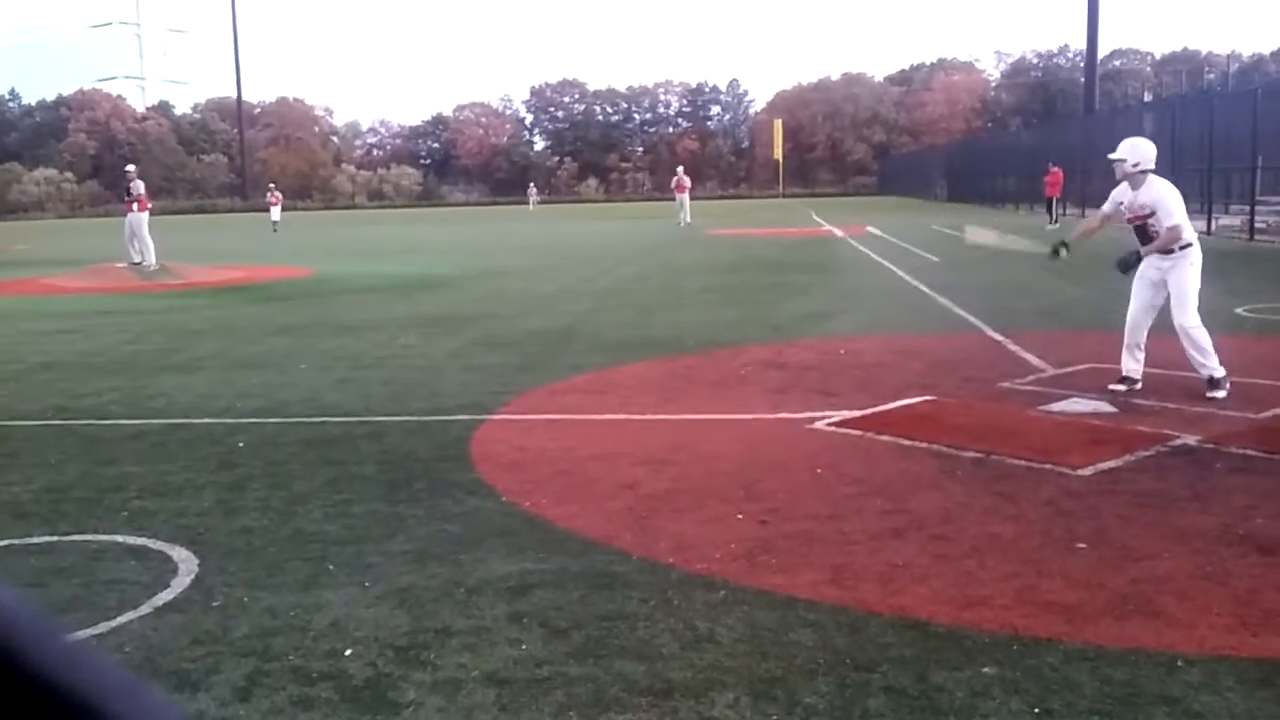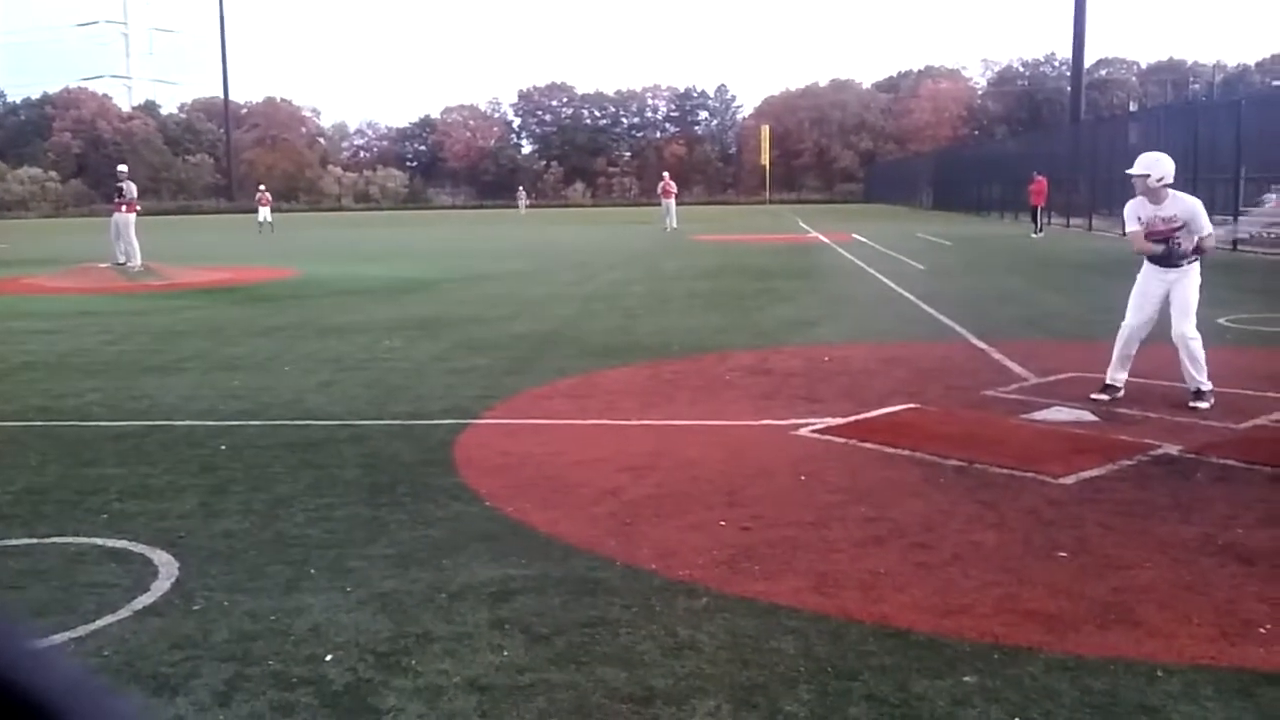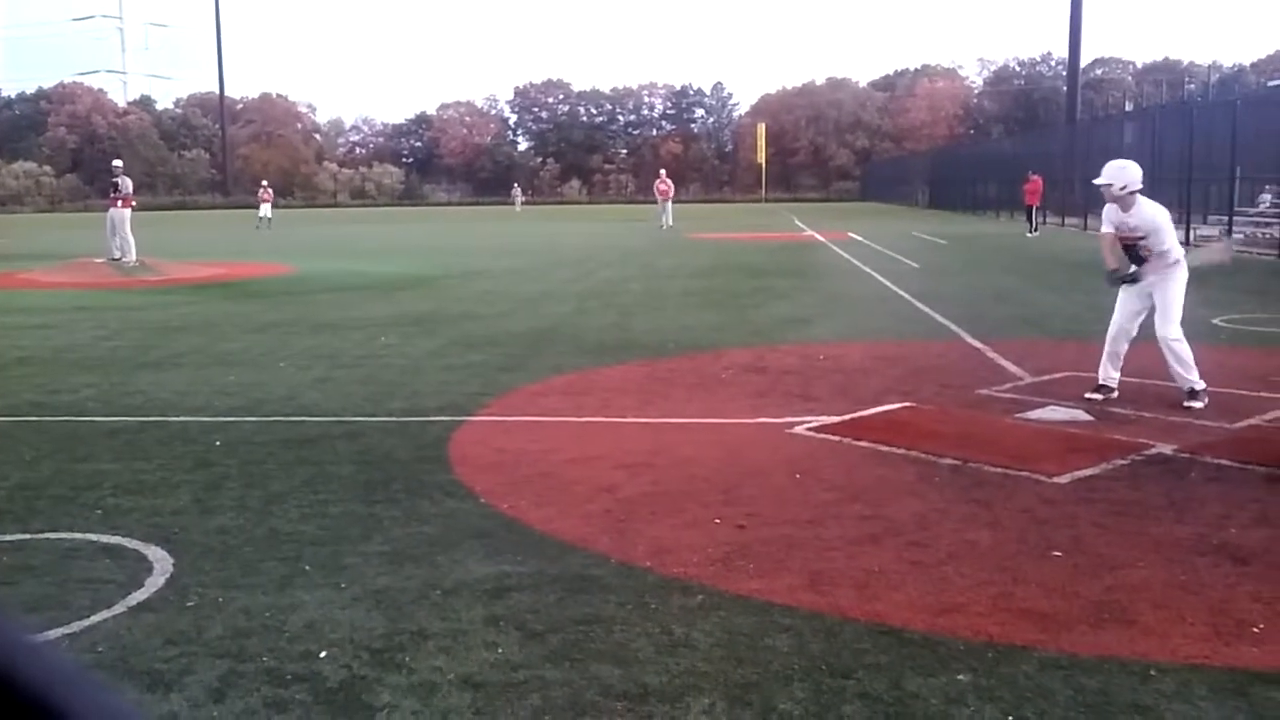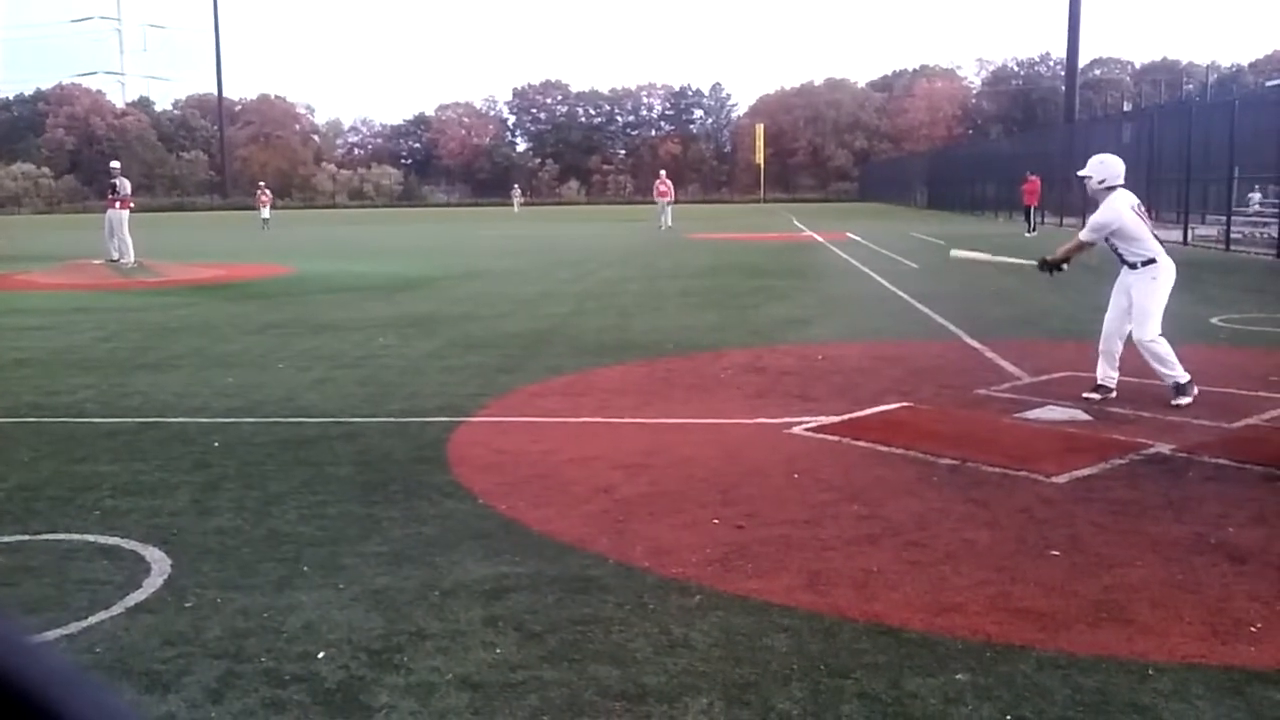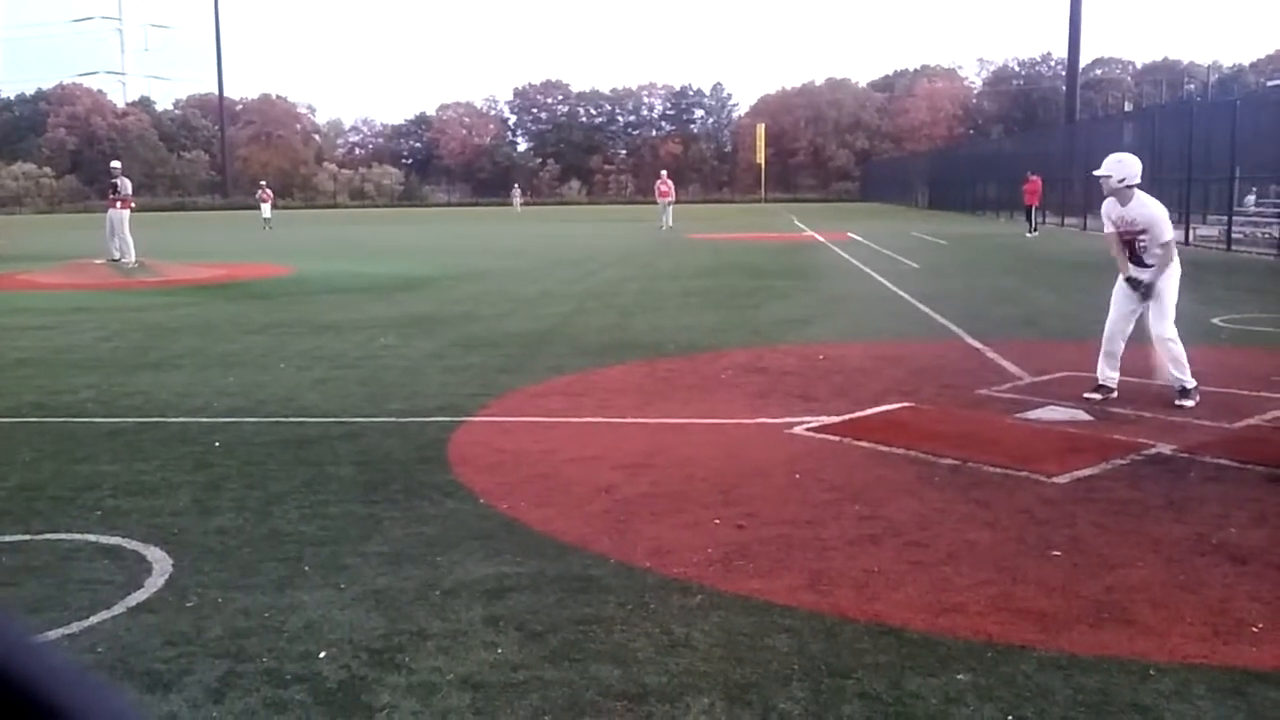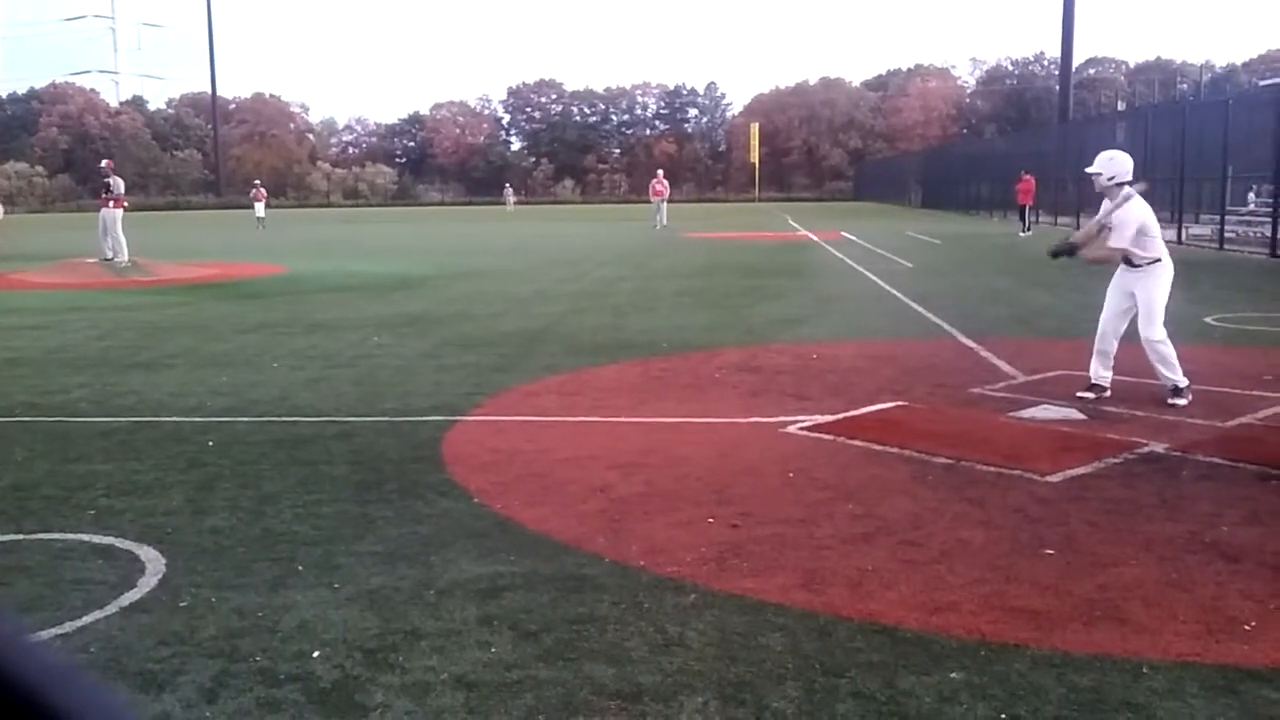
dt=0.5s
person 1, frame 1
left shoulder: (1163, 192)
right shoulder: (1121, 193)
left elbow: (1175, 235)
right elbow: (1099, 219)
left wrist: (1140, 254)
right wrist: (1069, 241)
left hip: (1183, 257)
right hip: (1154, 260)
left knee: (1185, 320)
right knee: (1136, 318)
left ankle: (1216, 376)
right ankle: (1131, 374)
person 1, frame 2
left shoulder: (1189, 205)
right shoulder: (1133, 207)
left elbow: (1209, 240)
right elbow: (1137, 245)
left wrist: (1200, 247)
right wrist: (1166, 250)
left hip: (1185, 272)
right hip: (1153, 271)
left knee: (1184, 331)
right knee: (1131, 327)
left ankle: (1202, 388)
right ankle: (1114, 382)
person 1, frame 3
left shoulder: (1153, 215)
right shoulder: (1110, 210)
left elbow: (1164, 257)
right elbow: (1108, 245)
left wrist: (1141, 274)
right wrist: (1115, 271)
left hip: (1169, 273)
right hip: (1138, 272)
left knee: (1167, 333)
right knee: (1119, 327)
left ankle: (1195, 387)
right ankle: (1107, 383)
person 1, frame 4
left shoulder: (1107, 214)
right shoulder: (1122, 196)
left elbow: (1078, 244)
right elbow: (1090, 238)
left wrist: (1050, 260)
right wrist: (1065, 258)
left hip: (1153, 272)
right hip: (1132, 271)
left knee: (1145, 335)
right knee: (1112, 327)
left ankle: (1182, 382)
right ankle: (1106, 383)
person 1, frame 5
left shoulder: (1151, 209)
right shoulder: (1109, 206)
left elbow: (1168, 251)
right elbow: (1116, 246)
left wrist: (1153, 282)
right wrist: (1128, 278)
left hip: (1162, 272)
right hip: (1133, 272)
left knee: (1162, 332)
right knee: (1114, 327)
left ankle: (1187, 386)
right ankle: (1107, 383)
person 1, frame 6
left shoulder: (1128, 210)
right shoulder: (1110, 202)
left elbow: (1111, 256)
right elbow: (1095, 234)
left wrist: (1076, 254)
left hip: (1153, 272)
right hip: (1129, 271)
left knee: (1150, 334)
right knee: (1107, 327)
left ankle: (1179, 385)
right ankle: (1100, 382)
